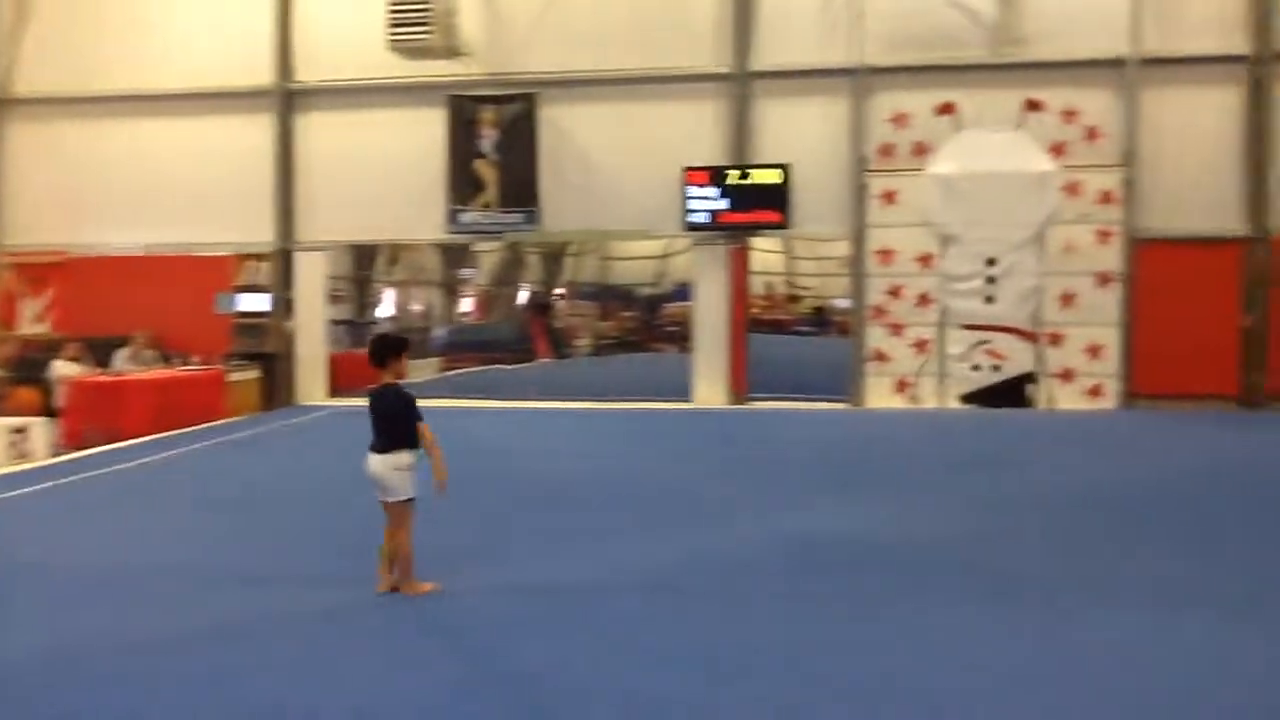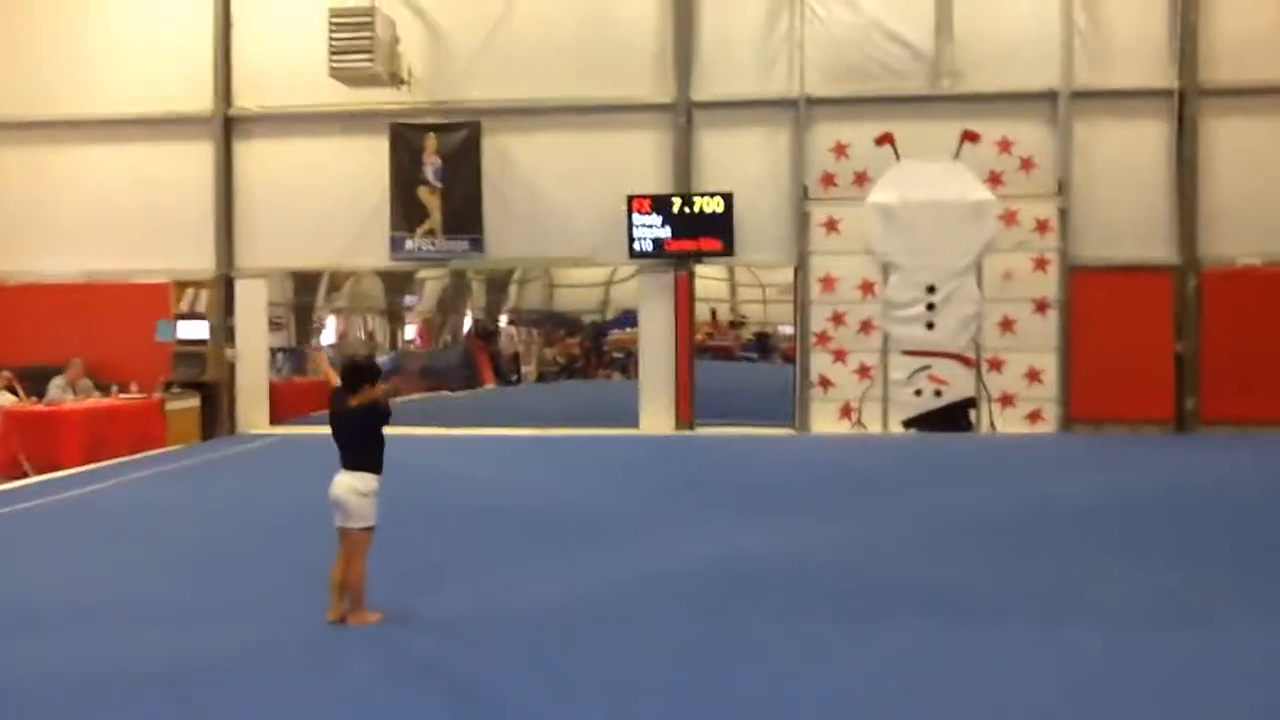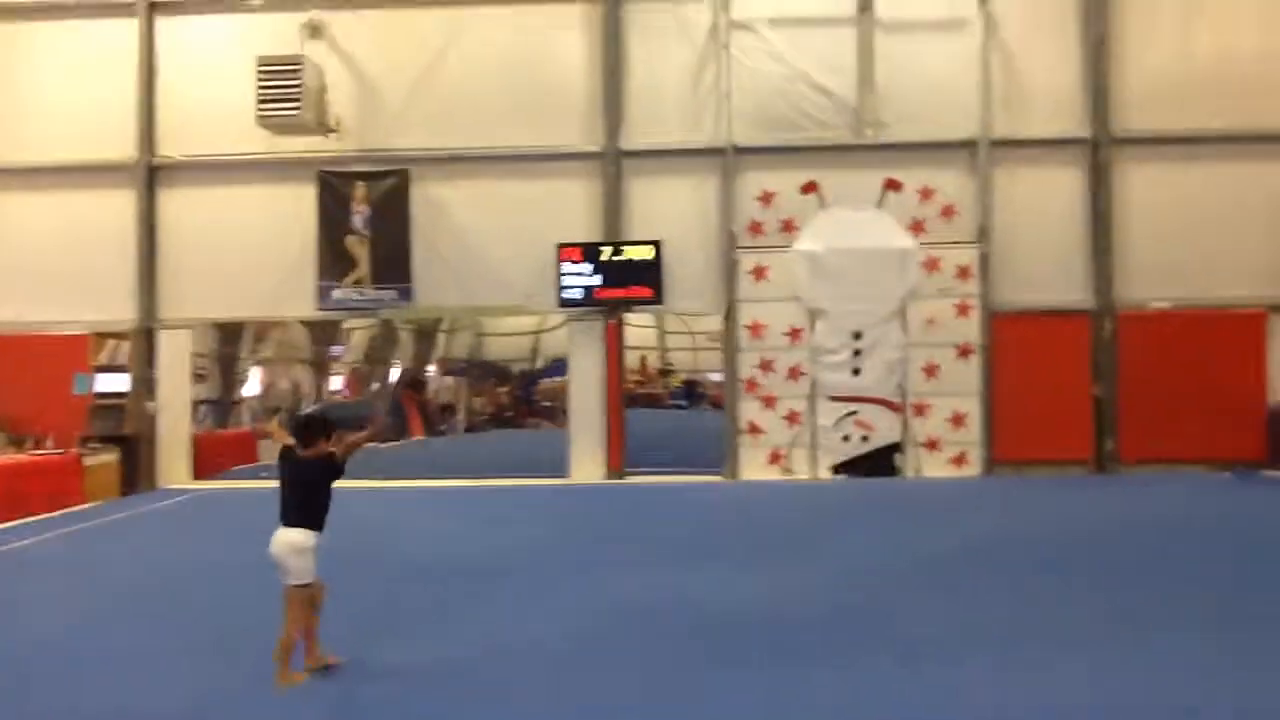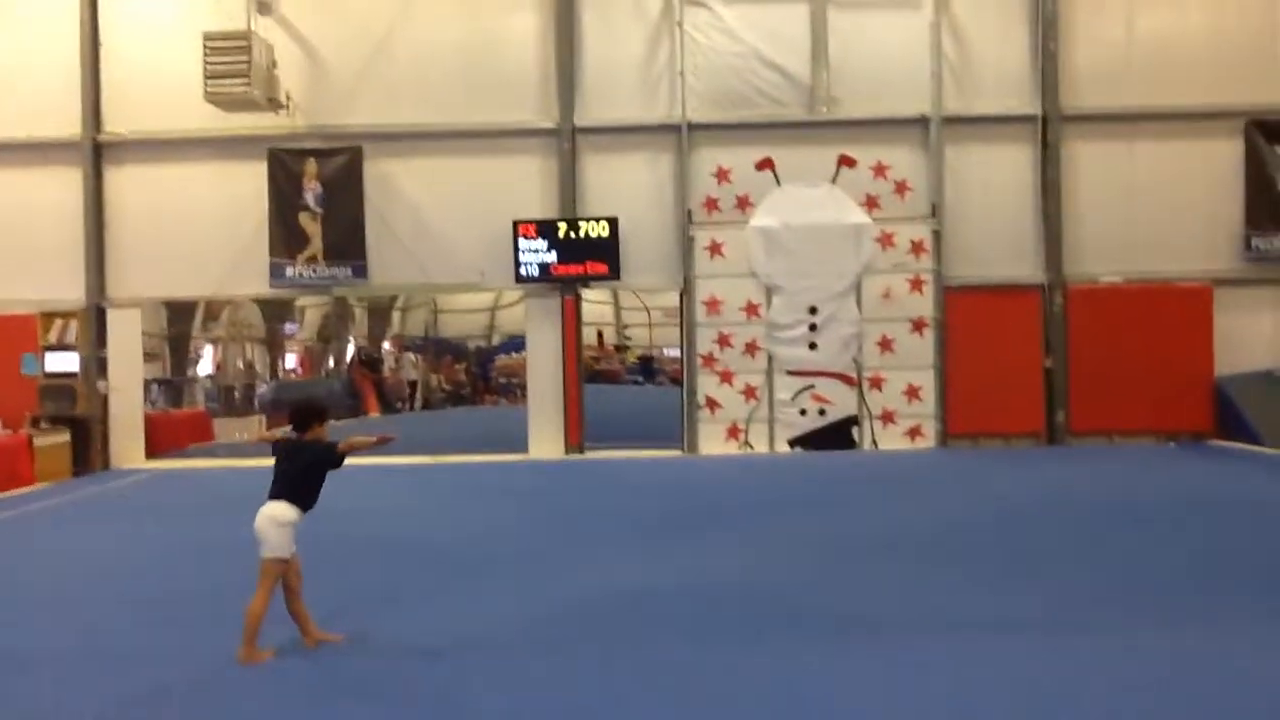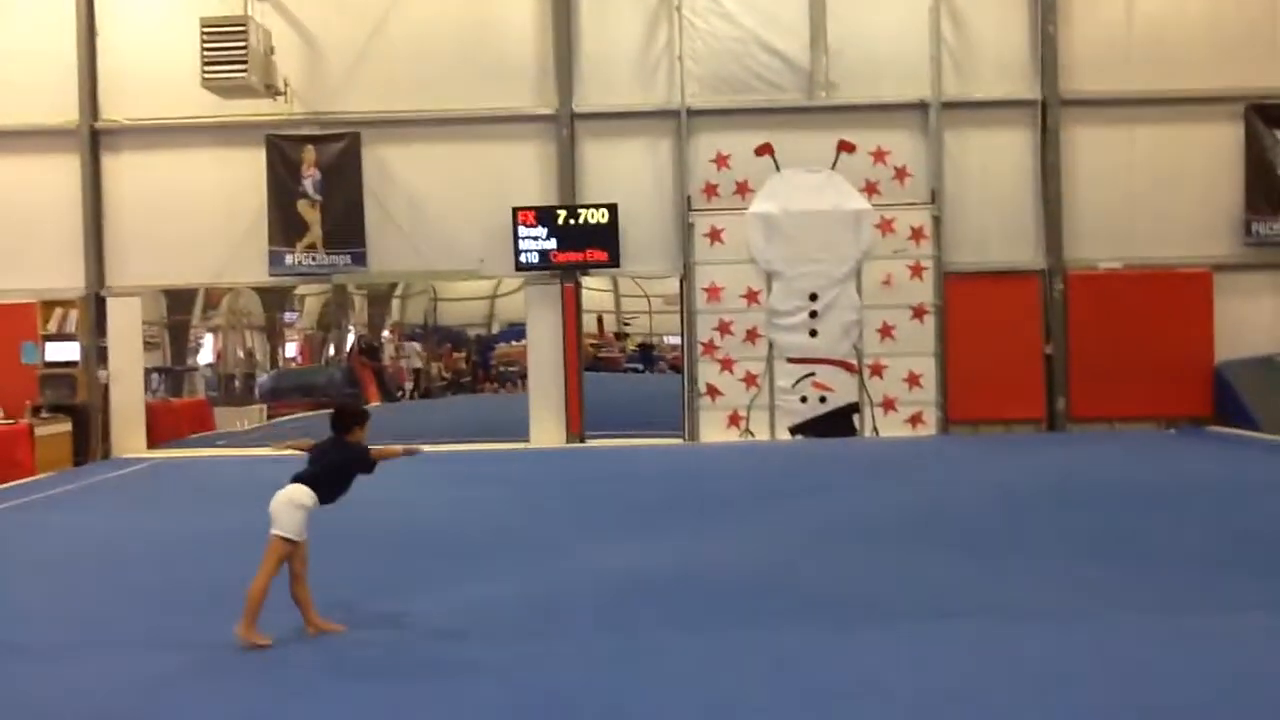
dt=0.3s
person 1, frame 1
left shoulder: (376, 394)
right shoulder: (402, 398)
right elbow: (423, 432)
right wrist: (438, 464)
left hip: (376, 460)
right hip: (396, 463)
left knee: (393, 526)
right knee: (402, 528)
left ankle: (387, 578)
right ankle: (409, 584)
person 1, frame 2
left shoulder: (339, 408)
right shoulder: (369, 413)
left elbow: (333, 378)
right elbow: (382, 395)
left wrist: (320, 357)
left hip: (341, 483)
right hip: (360, 487)
left knee: (344, 554)
right knee: (358, 556)
left ankle: (337, 608)
right ankle: (357, 613)
person 1, frame 3
left shoulder: (290, 459)
right shoulder: (320, 467)
left elbow: (283, 438)
right elbow: (345, 447)
left wrist: (275, 428)
right wrist: (368, 434)
left hip: (287, 538)
right hip: (297, 543)
left knee: (316, 596)
right knee: (295, 614)
left ankle: (313, 656)
right ankle: (284, 673)
person 1, frame 4
left shoulder: (286, 446)
right shoulder: (317, 452)
left elbow: (272, 437)
right elbow: (347, 445)
left wrist: (272, 435)
right wrist: (375, 440)
left hip: (275, 516)
right hip: (280, 519)
left knee: (293, 583)
right knee: (265, 589)
left ankle: (310, 633)
right ankle: (248, 650)
person 1, frame 5
left shoulder: (329, 445)
right shoulder: (354, 453)
left elbow: (307, 445)
right elbow: (379, 453)
left wrist: (290, 445)
right wrist: (403, 451)
left hip: (290, 498)
right hip: (296, 501)
left knee: (298, 570)
right knee: (269, 569)
left ankle: (313, 621)
right ankle: (247, 627)
